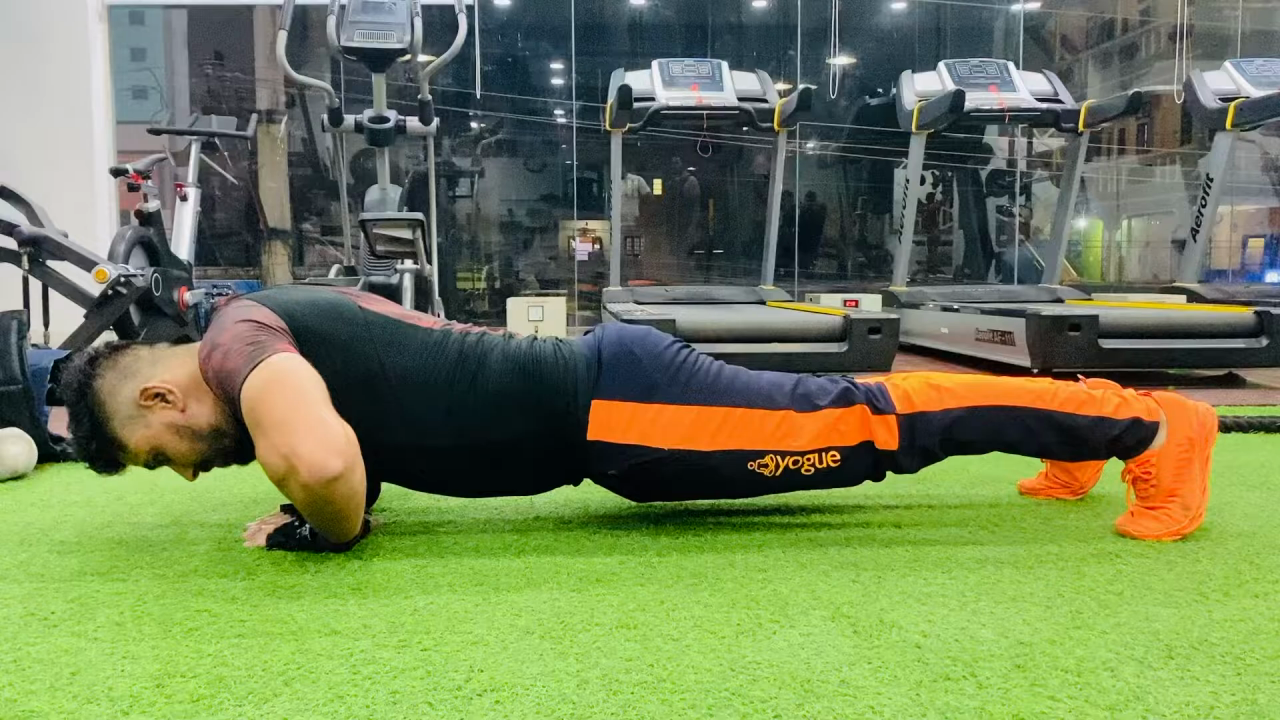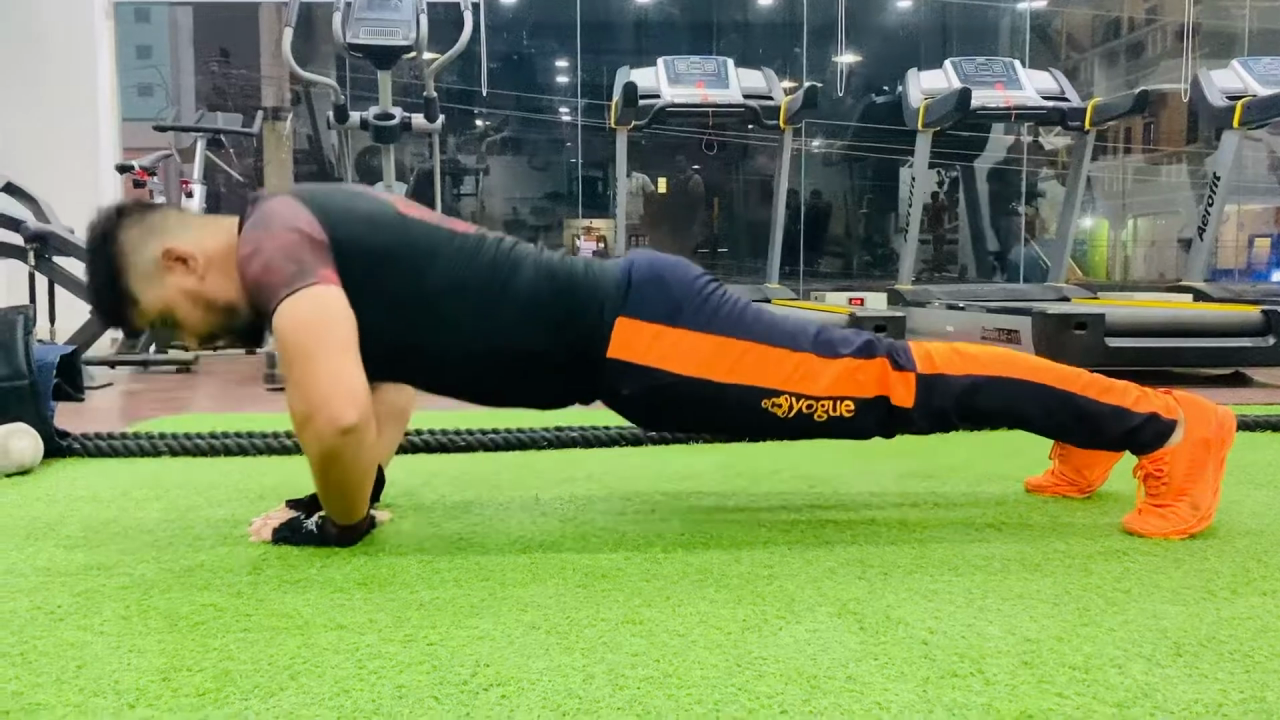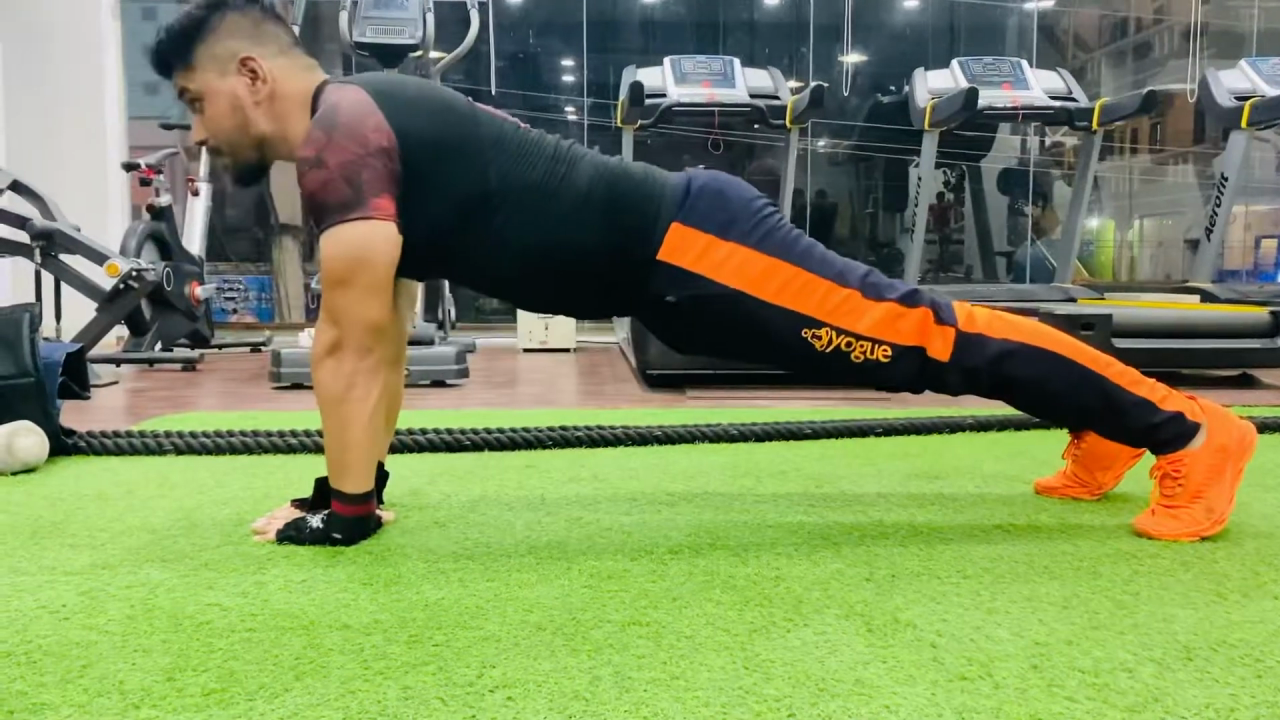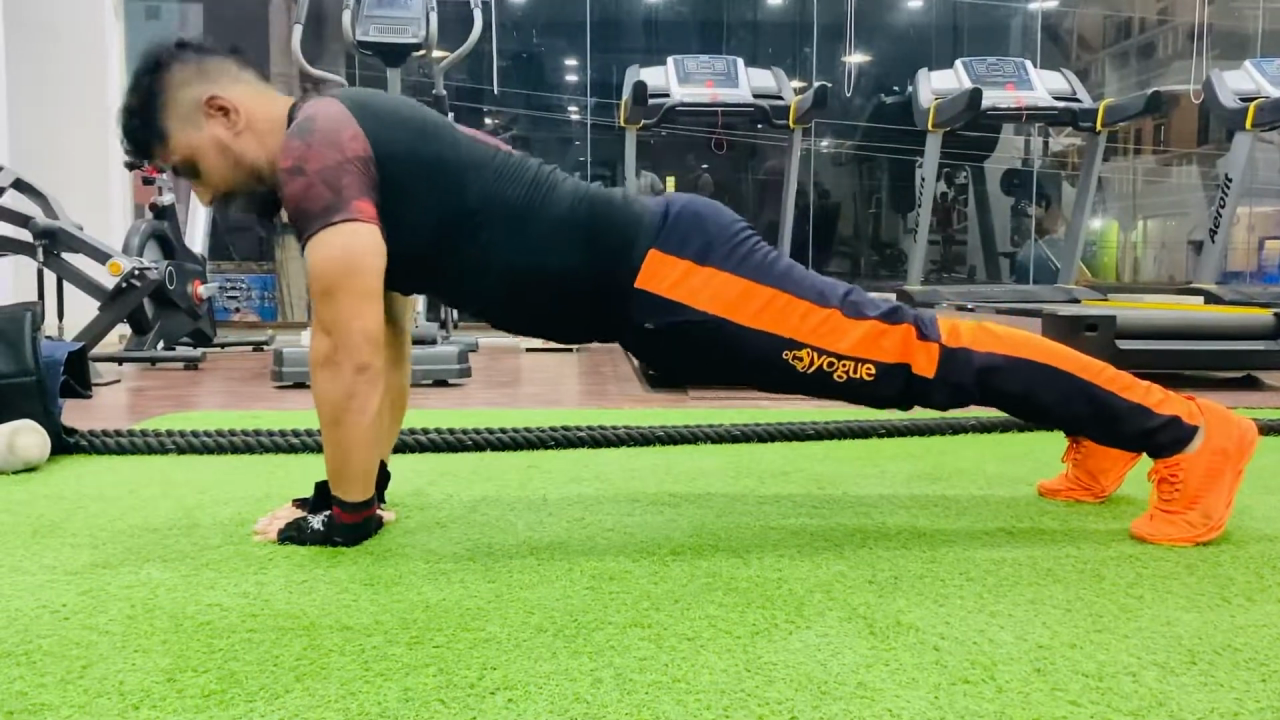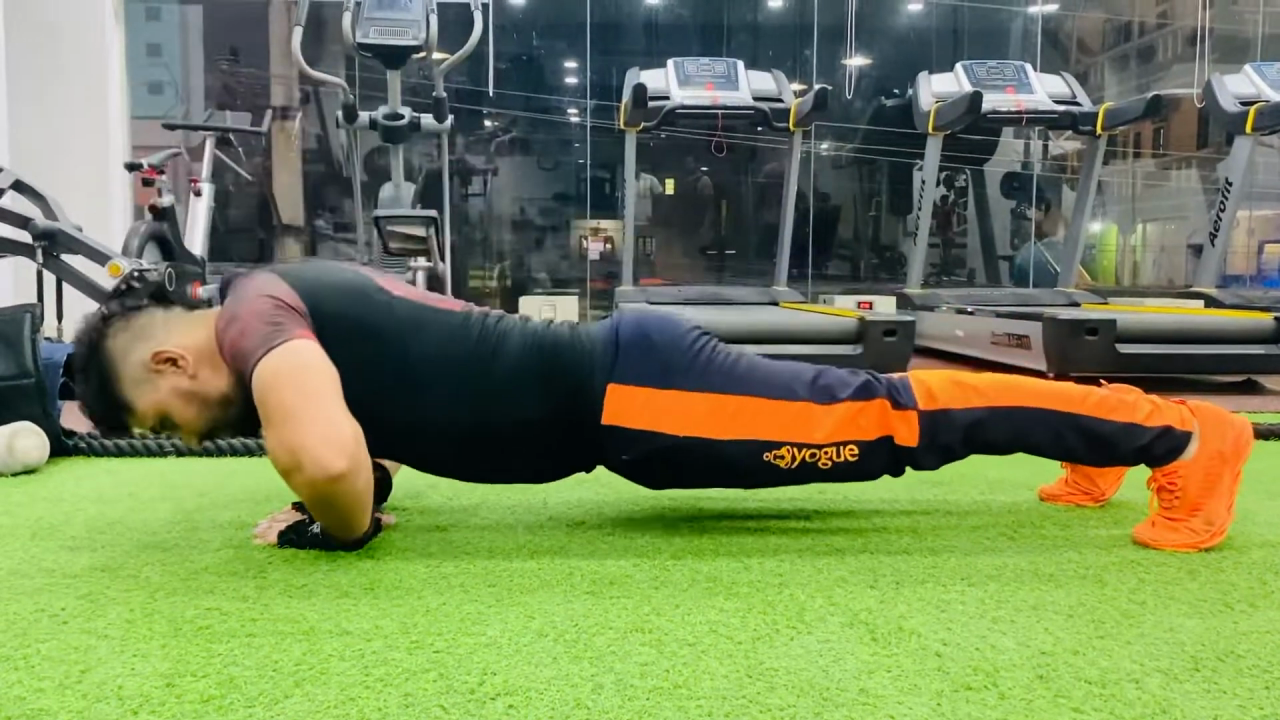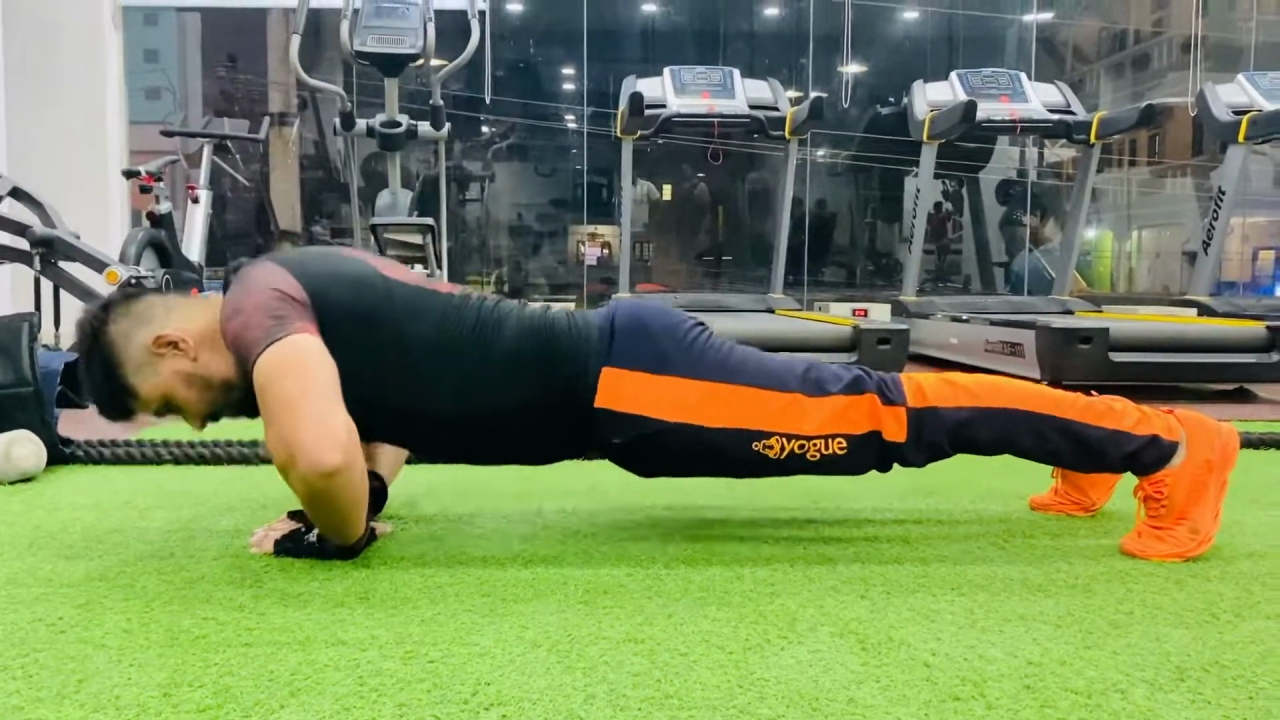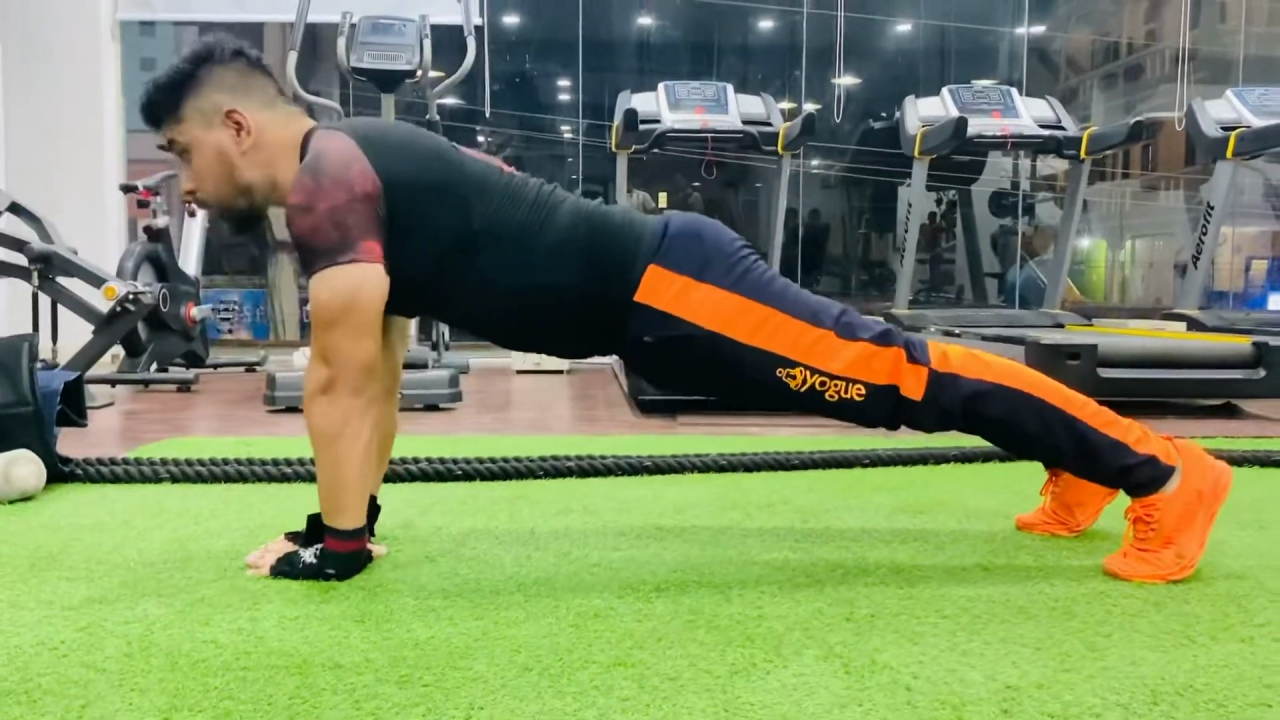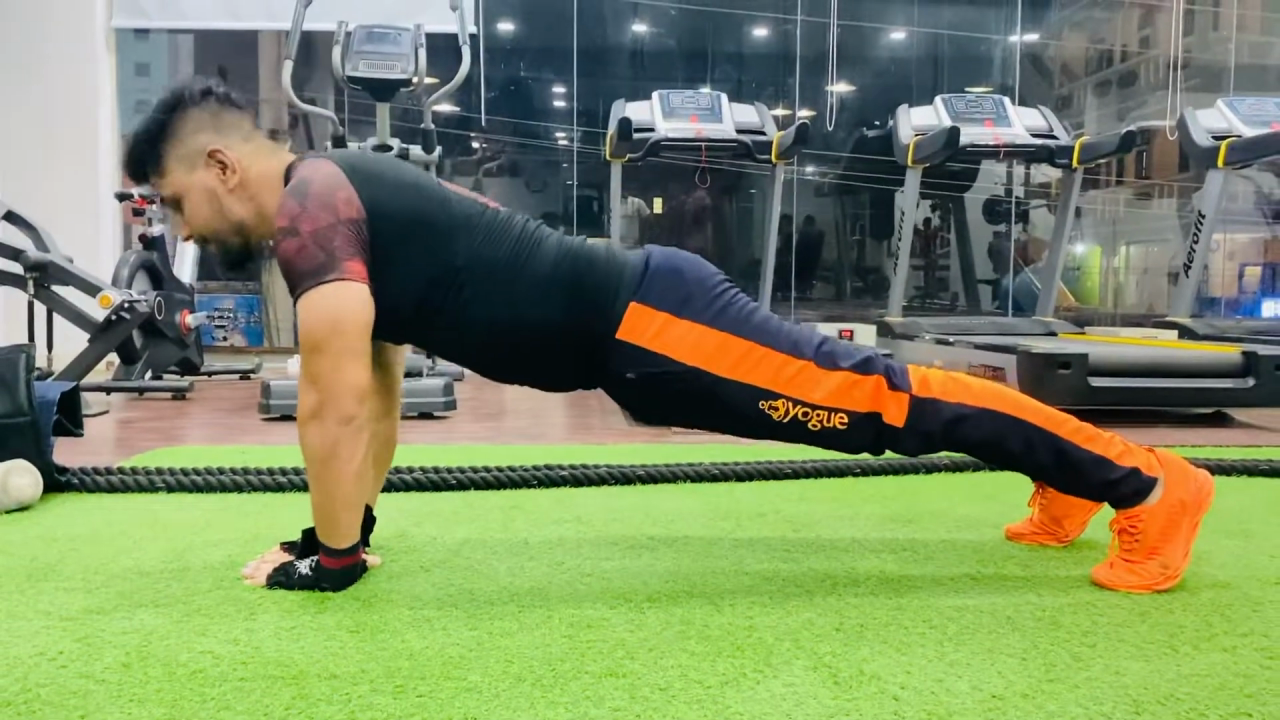
dt=0.5s
person 1, frame 1
left shoulder: (234, 342)
right shoulder: (275, 323)
left elbow: (322, 458)
left wrist: (332, 528)
right wrist: (344, 487)
left hip: (606, 413)
right hip: (595, 385)
left knee: (869, 426)
right knee: (835, 409)
left ankle: (1147, 424)
right ankle: (1072, 408)
person 1, frame 2
left shoulder: (270, 242)
right shoulder: (306, 227)
left elbow: (338, 412)
right elbow: (390, 357)
left wrist: (339, 514)
right wrist: (359, 466)
left hip: (629, 334)
right hip: (619, 315)
left knee: (885, 384)
right knee: (857, 375)
left ankle: (1164, 423)
right ankle: (1090, 415)
person 1, frame 3
left shoulder: (339, 134)
right shoulder: (359, 127)
left elbow: (349, 344)
right elbow: (383, 332)
left wrist: (343, 507)
right wrist: (359, 476)
left hip: (686, 247)
right hip: (668, 259)
left knee: (922, 337)
right knee: (904, 337)
left ankle: (1188, 434)
right ankle: (1104, 432)
person 1, frame 4
left shoulder: (315, 145)
right shoulder: (344, 139)
left elbow: (347, 353)
right elbow: (385, 339)
left wrist: (346, 506)
right wrist: (364, 472)
left hip: (662, 275)
right hip: (652, 268)
left knee: (907, 356)
right knee: (888, 350)
left ankle: (1185, 434)
right ankle: (1102, 433)
person 1, frame 5
left shoulder: (251, 315)
right shoulder: (297, 303)
left elbow: (325, 455)
left wrist: (344, 524)
right wrist: (364, 479)
left hip: (622, 397)
right hip: (612, 375)
left knee: (883, 422)
right knee: (853, 413)
left ankle: (1179, 434)
right ankle: (1102, 422)
person 1, frame 6
left shoulder: (253, 304)
right shoulder: (297, 294)
left elbow: (321, 451)
left wrist: (339, 532)
right wrist: (367, 484)
left hip: (618, 385)
right hip: (610, 360)
left knee: (875, 418)
right knee: (845, 404)
left ankle: (1165, 444)
right ankle: (1092, 426)
person 1, frame 7
left shoulder: (326, 183)
right shoulder: (348, 170)
left elbow: (341, 379)
right elbow: (379, 363)
left wrist: (336, 544)
right wrist: (351, 511)
left hip: (663, 288)
right hip: (648, 293)
left knee: (894, 376)
right knee: (878, 376)
left ankle: (1160, 475)
right ankle: (1083, 467)
person 1, frame 8
left shoulder: (308, 208)
right shoulder: (336, 195)
left elbow: (334, 405)
right elbow: (378, 385)
left wrist: (332, 556)
right wrist: (351, 519)
left hip: (641, 327)
right hip: (633, 315)
left knee: (875, 403)
right knee: (863, 399)
left ankle: (1145, 486)
right ankle: (1069, 480)
